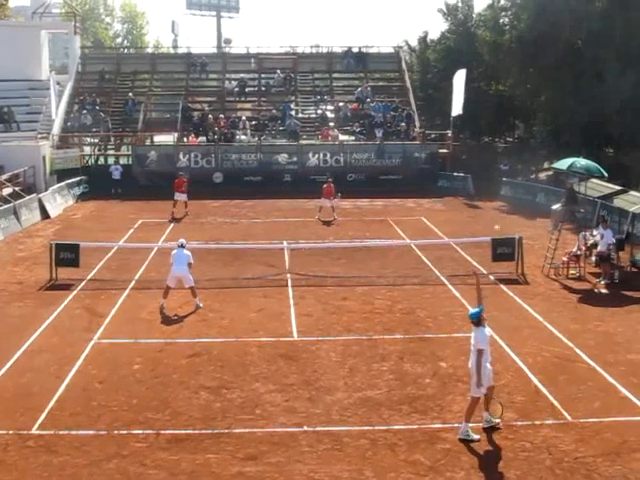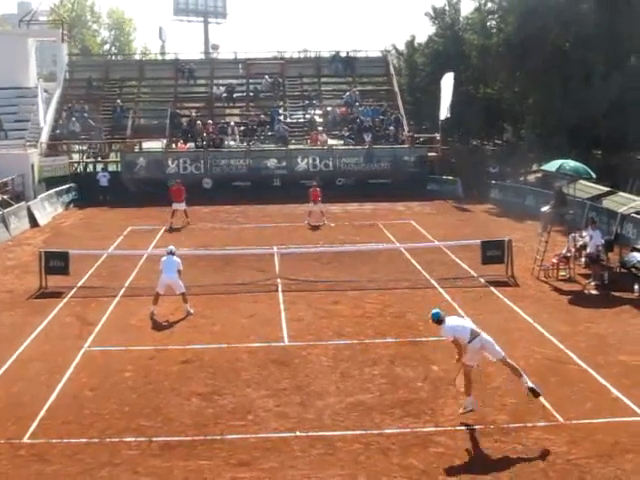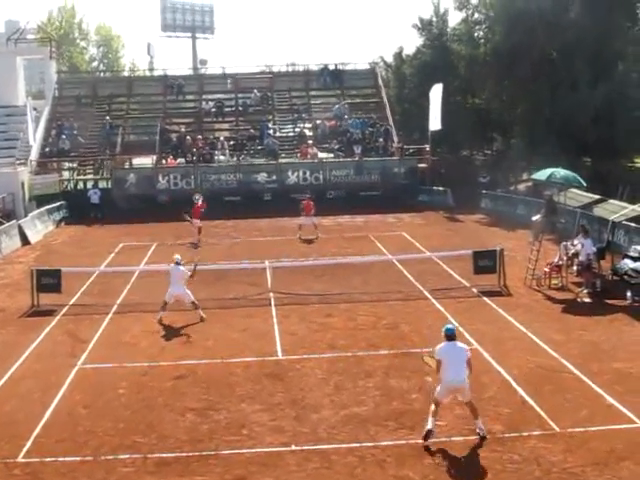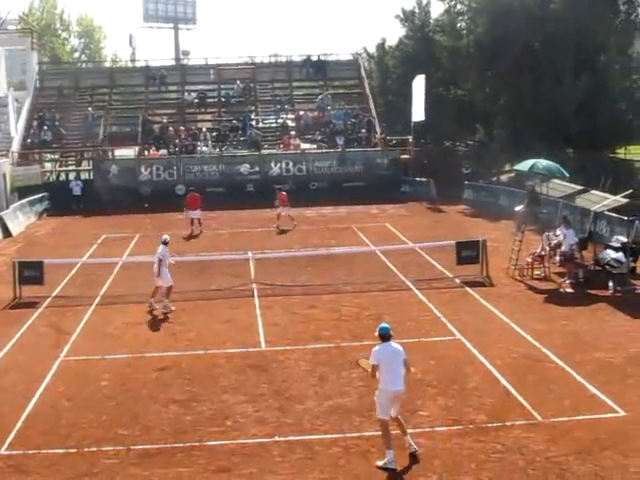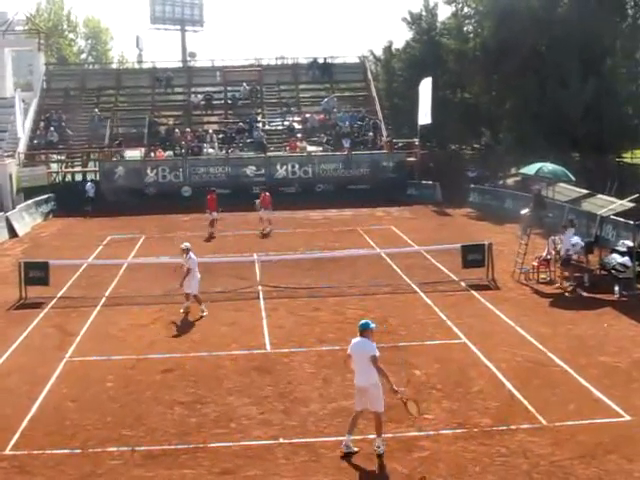
dt=1s
person 1, frame 1
left shoulder: (479, 326)
right shoulder: (482, 335)
left elbow: (479, 300)
right elbow: (478, 358)
left wrist: (477, 282)
right wrist: (478, 378)
left hip: (484, 366)
right hip: (479, 369)
left knee: (490, 390)
right knee: (476, 398)
left ankle: (487, 420)
right ankle: (464, 431)
person 1, frame 2
left shoulder: (444, 330)
right shoulder: (453, 318)
left elbow: (460, 346)
right elbow: (468, 320)
left wrist: (460, 357)
left hip: (473, 345)
right hip: (483, 338)
left knee: (467, 373)
right knee: (506, 362)
left ankle: (469, 404)
right ankle: (528, 384)
person 1, frame 3
left shoulder: (440, 348)
right shoulder: (464, 348)
left elbow: (438, 370)
right elbow: (470, 369)
left hip: (447, 383)
right hip: (462, 382)
left knee: (435, 404)
right knee: (469, 402)
left ankle: (430, 427)
right ankle: (481, 428)
person 1, frame 4
left shoulder: (377, 351)
right shoulder: (399, 348)
left elbow: (373, 375)
right elbow: (407, 369)
left wrist: (379, 374)
left hip: (386, 390)
right hip: (400, 389)
left knee: (383, 424)
right knee: (394, 416)
left ankle: (390, 460)
right ankle: (410, 445)
person 1, frame 5
left shoulder: (354, 342)
right shoulder: (370, 346)
left elbow: (347, 361)
right elbow: (378, 367)
right wrist: (392, 385)
left hip: (359, 383)
right hip: (372, 383)
left knee: (358, 411)
right knee: (377, 414)
left ankle: (346, 444)
right ankle: (379, 445)
